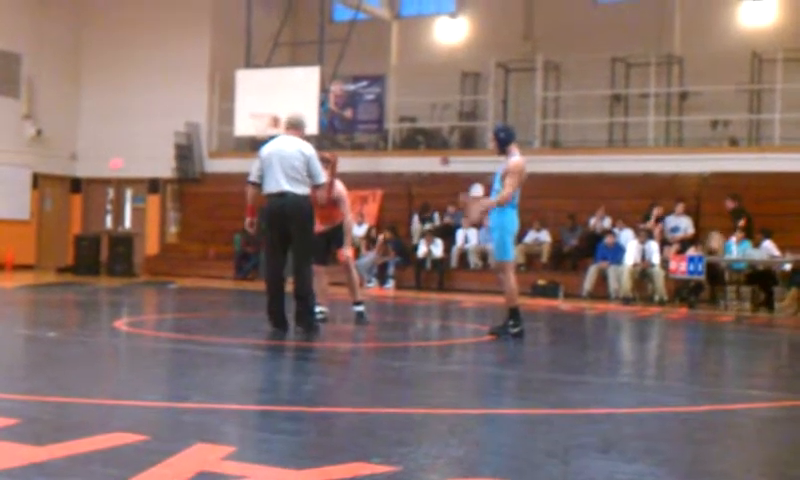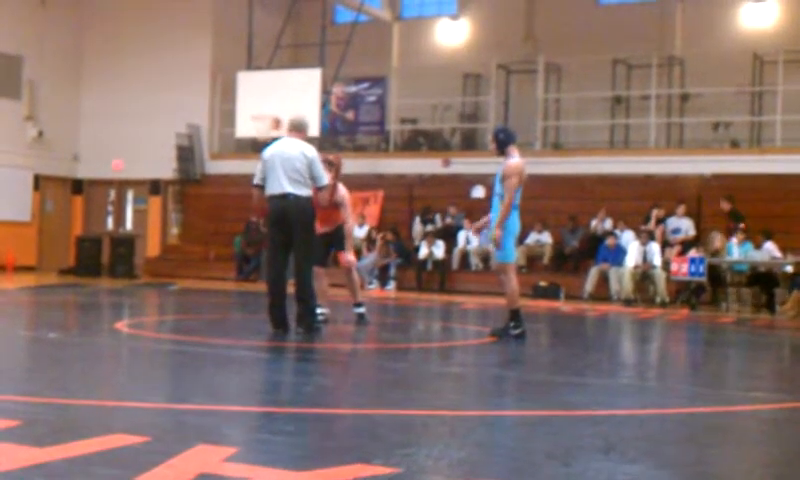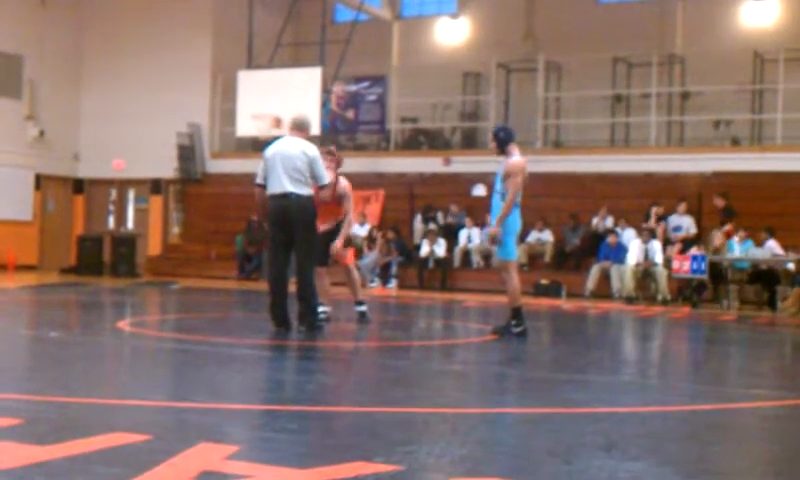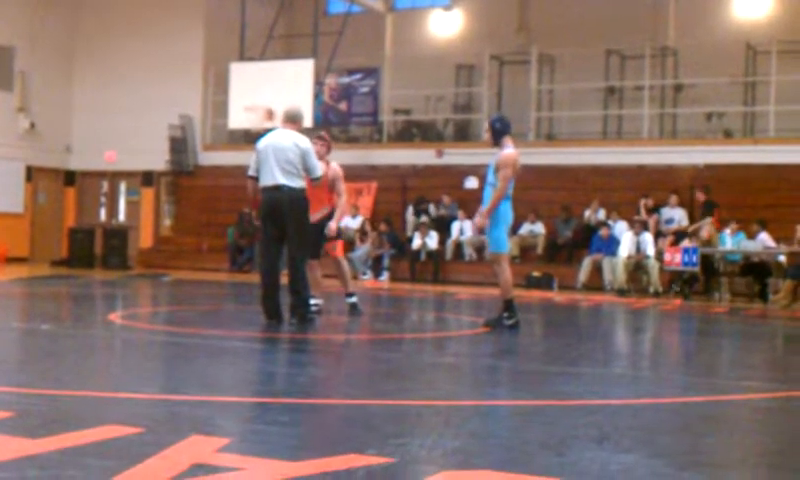
dt=0.2s
person 1, frame 1
left shoulder: (266, 148)
right shoulder: (305, 148)
left elbow: (253, 184)
right elbow: (319, 185)
left wrist: (250, 213)
left hip: (273, 205)
right hip: (299, 204)
left knee: (274, 263)
right knee: (302, 262)
left ankle: (278, 320)
right ankle: (305, 319)
person 1, frame 2
left shoulder: (269, 150)
right shoulder: (308, 150)
left elbow: (257, 187)
right elbow: (323, 187)
left wrist: (258, 215)
left hip: (275, 206)
right hip: (300, 205)
left knee: (276, 264)
right knee: (303, 263)
left ankle: (279, 321)
right ankle: (306, 320)
person 1, frame 3
left shoulder: (270, 149)
right shoulder: (309, 149)
left elbow: (259, 187)
right elbow: (323, 185)
left wrist: (263, 214)
left hip: (276, 205)
right hip: (301, 205)
left knee: (277, 262)
right knee: (304, 262)
left ankle: (280, 319)
right ankle: (308, 317)
person 1, frame 4
left shoulder: (263, 142)
right shoulder: (302, 141)
left elbow: (252, 178)
right elbow: (316, 178)
left wrist: (255, 205)
left hip: (268, 197)
right hip: (293, 197)
left knee: (269, 255)
right knee: (296, 254)
left ankle: (272, 312)
right ankle: (299, 310)
person 2, frame 1
left shoulder: (516, 162)
right shoulder: (509, 162)
left elbow: (507, 195)
left wrist: (482, 206)
right wrist: (482, 203)
left hip: (505, 220)
right hip: (500, 220)
left knee: (506, 269)
right knee: (504, 270)
left ankle: (515, 322)
right ankle: (512, 320)
person 2, frame 2
left shoulder: (514, 164)
right shoulder: (509, 163)
left elbow: (510, 199)
left wrist: (498, 227)
right wrist: (487, 220)
left hip: (505, 224)
right hip: (501, 223)
left knee: (507, 271)
right knee: (505, 271)
left ankle: (516, 323)
right ankle: (513, 321)
person 2, frame 3
left shoulder: (515, 162)
right shoulder: (510, 162)
left elbow: (512, 197)
left wrist: (497, 224)
left hip: (506, 222)
right hip: (503, 221)
left knee: (509, 269)
right knee: (507, 270)
left ankle: (518, 321)
right ankle: (515, 319)
person 2, frame 4
left shoulder: (508, 155)
right shoulder: (503, 154)
left elbow: (501, 189)
left wrist: (485, 215)
right wrist: (480, 213)
left hip: (497, 214)
right hip: (494, 213)
left knee: (501, 261)
right knee: (498, 262)
left ankle: (510, 314)
right ankle: (506, 312)
person 3, frame 1
left shoulder: (338, 188)
left elbow: (347, 217)
left wrist: (347, 246)
left hip: (338, 227)
right hip: (320, 229)
left knee: (347, 264)
right knee: (318, 268)
left ankle: (358, 307)
right ankle: (321, 308)
person 3, frame 2
left shoulder: (341, 192)
left elbow: (348, 222)
left wrist: (349, 251)
left hip: (339, 230)
right hip: (320, 231)
left knee: (348, 266)
right knee: (318, 270)
left ankle: (359, 309)
right ankle: (322, 310)
person 3, frame 3
left shoulder: (343, 185)
left elbow: (349, 214)
left wrist: (340, 239)
left hip: (338, 227)
right hip: (320, 230)
left knee: (348, 265)
right knee: (319, 269)
left ankle: (360, 307)
right ankle: (324, 308)
person 3, frame 4
left shoulder: (334, 169)
left elbow: (342, 197)
left wrist: (335, 221)
left hip: (328, 218)
right hip: (309, 220)
left knee: (337, 257)
right knee: (311, 261)
left ankle: (351, 298)
right ankle: (316, 300)
